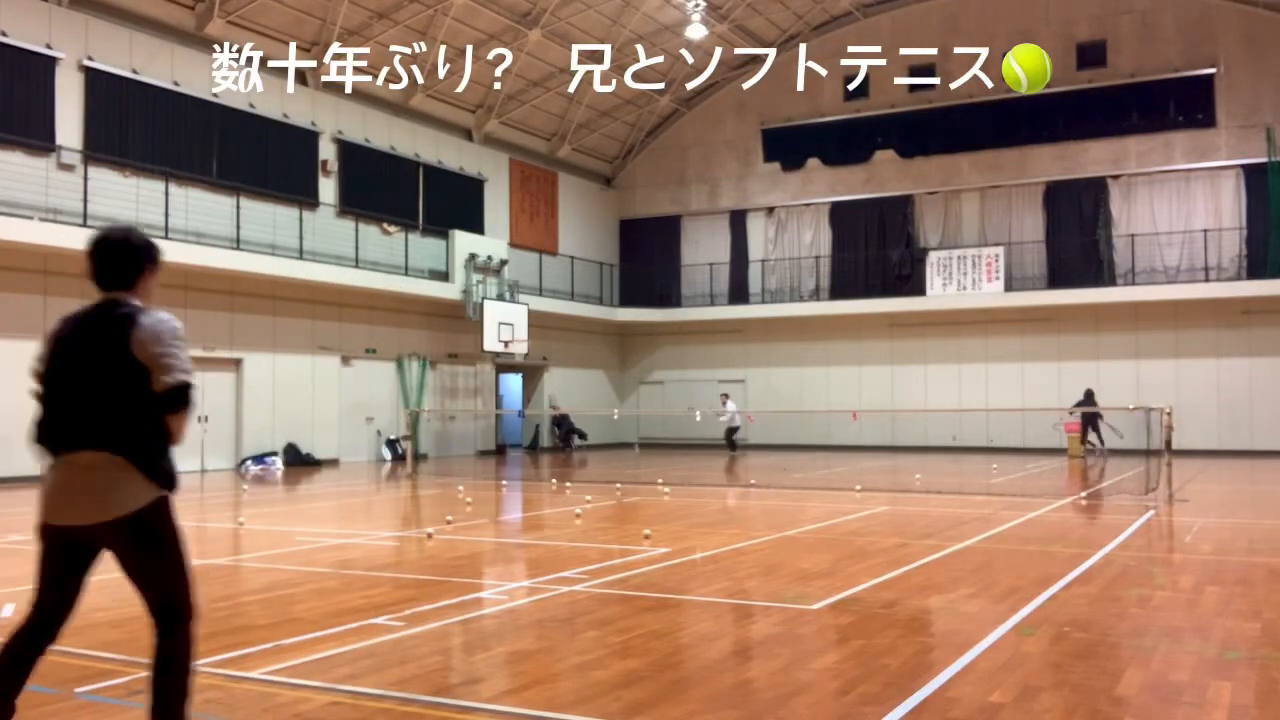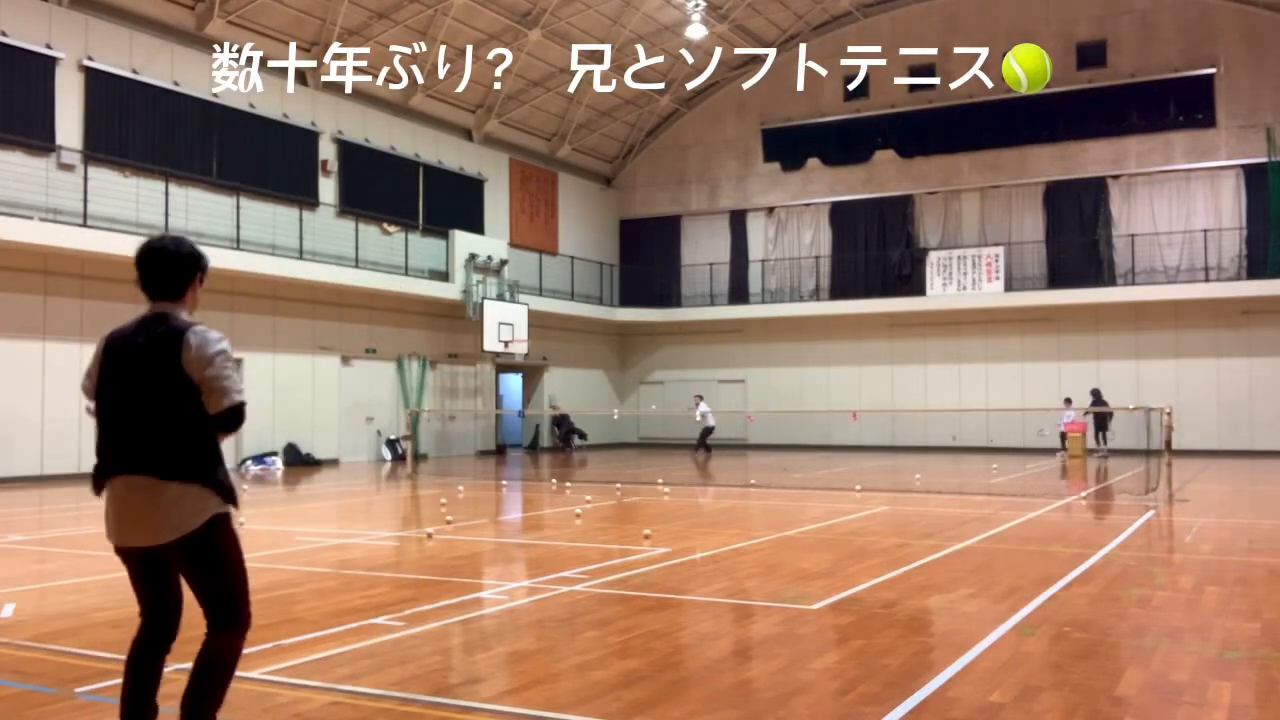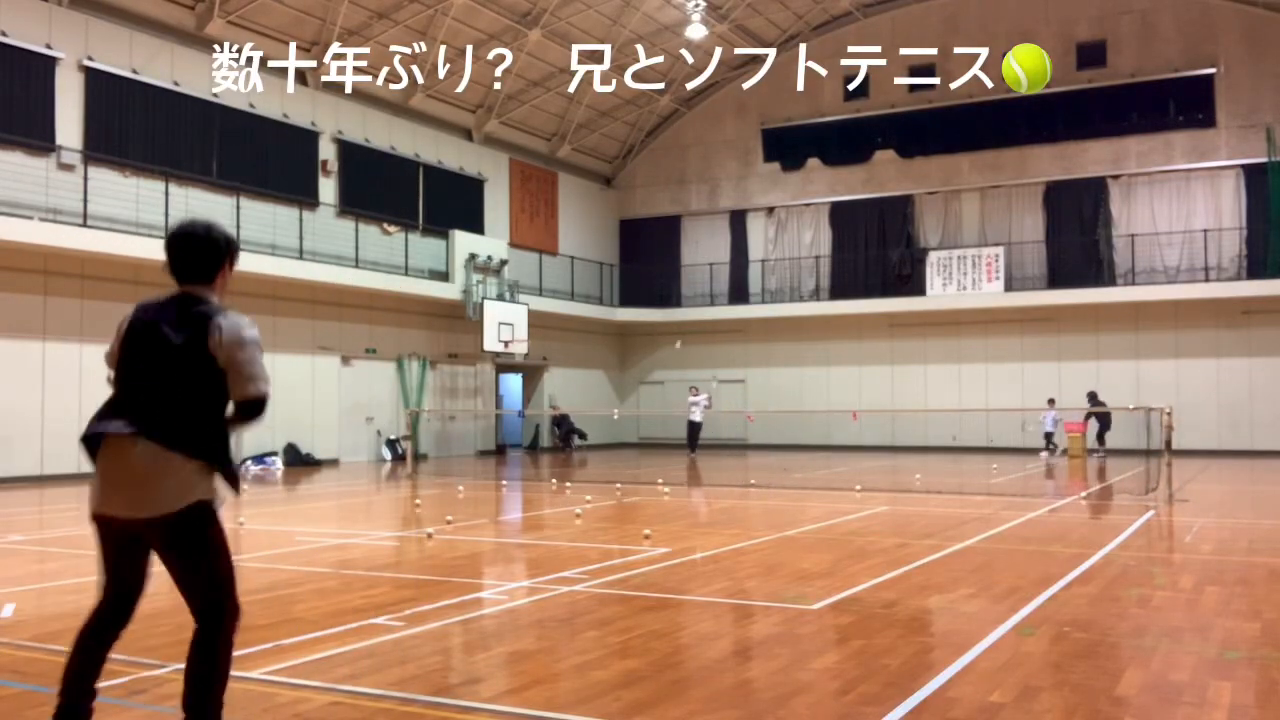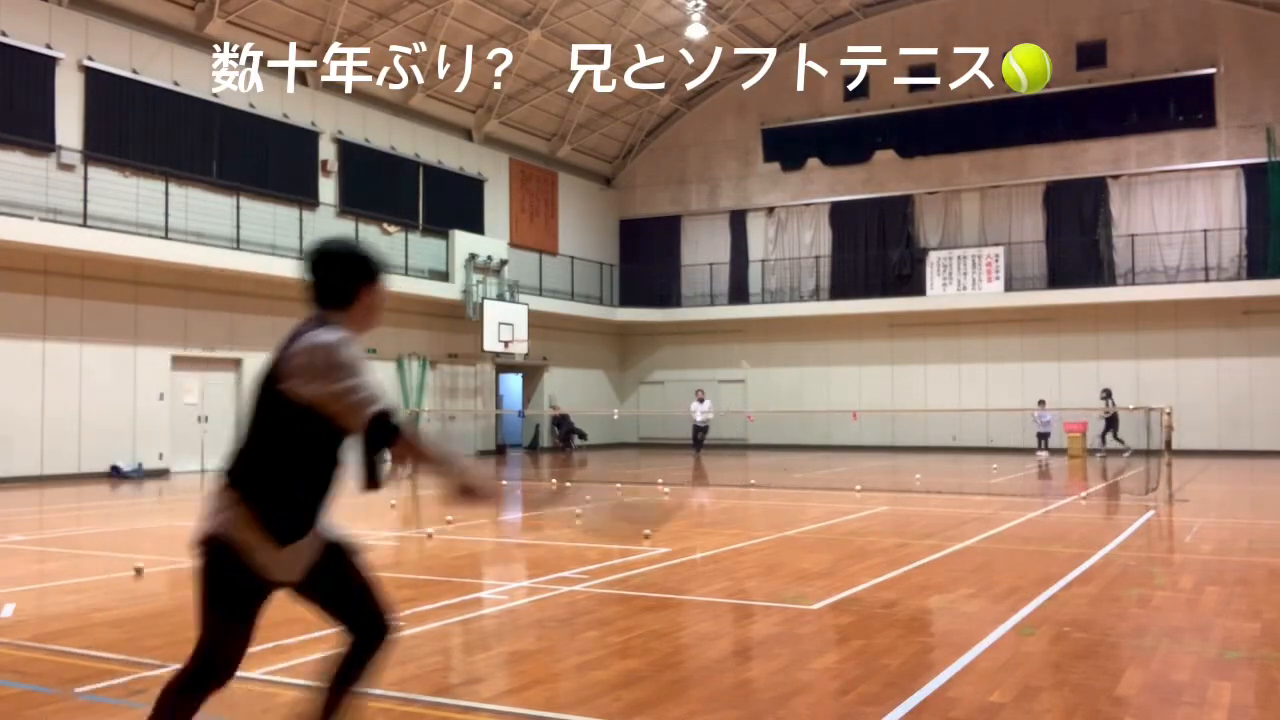
dt=0.5s
person 1, frame 1
left shoulder: (65, 331)
right shoulder: (153, 325)
left elbow: (46, 396)
right elbow: (175, 401)
right wrist: (169, 433)
left hip: (65, 494)
right hip: (128, 490)
left knee: (45, 615)
right knee: (174, 616)
person 1, frame 2
left shoulder: (112, 344)
right shoulder: (200, 342)
left elbow: (97, 407)
right elbow: (228, 417)
right wrist: (199, 445)
left hip: (127, 507)
right hip: (188, 504)
left knee: (158, 622)
right knee: (229, 621)
person 1, frame 3
left shoulder: (137, 319)
right shoulder: (230, 327)
left elbow: (120, 379)
right elbow: (252, 403)
right wrist: (215, 425)
left hip: (114, 479)
right hip: (176, 484)
left knee: (116, 602)
right knee: (217, 616)
person 1, frame 4
left shoulder: (322, 345)
right shoulder: (323, 348)
right elbow: (380, 429)
right wrist: (453, 471)
left hip: (293, 531)
right hip: (244, 528)
left knee: (373, 627)
right knee: (215, 665)
